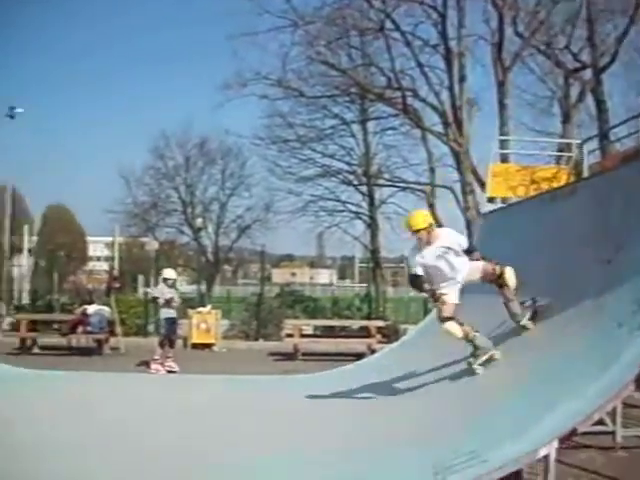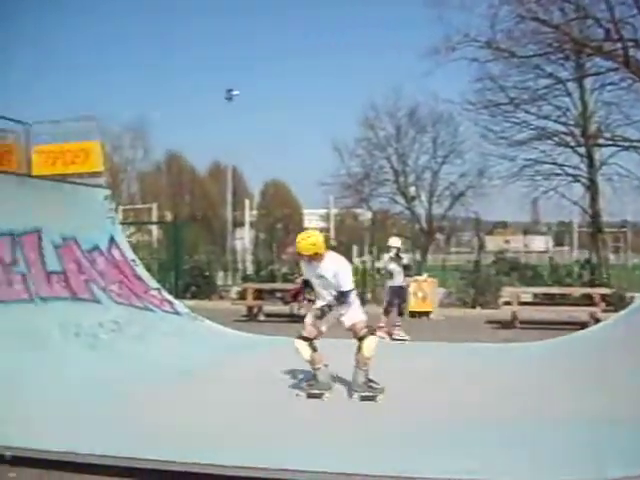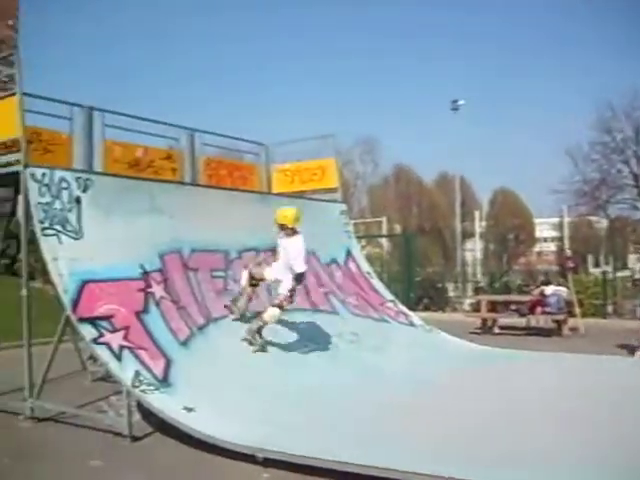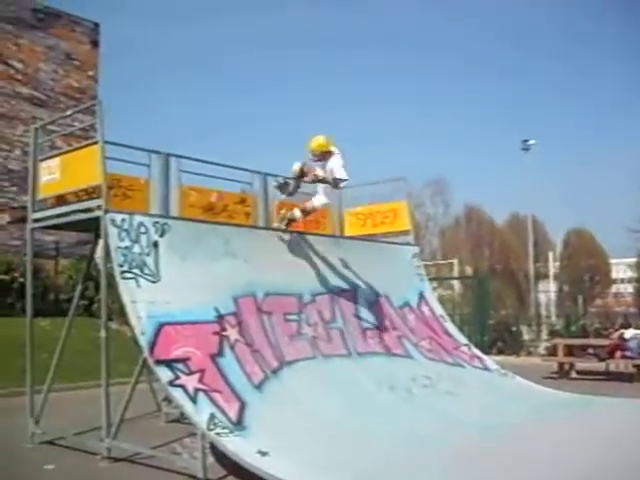
dt=0.5s
person 1, frame 1
left shoulder: (448, 233)
right shoulder: (416, 254)
left elbow: (467, 247)
right elbow: (415, 280)
left wrist: (479, 263)
right wrist: (430, 292)
left hip: (465, 268)
right hip: (446, 284)
left knee: (504, 273)
right knee: (447, 321)
left ankle: (517, 313)
right ankle: (479, 343)
person 1, frame 2
left shoulder: (339, 264)
right shoulder: (306, 262)
left elbow: (345, 295)
left wrist: (326, 308)
left hip: (348, 303)
right hip: (324, 303)
left knee: (368, 337)
right knee: (302, 340)
left ankle: (360, 379)
right ankle: (322, 378)
person 1, frame 3
left shoulder: (297, 247)
right shoulder: (286, 232)
left elbow: (300, 273)
left wrist: (292, 291)
right wrist: (276, 252)
left hip: (288, 278)
right hip: (278, 267)
left knee: (276, 307)
right knee: (249, 273)
left ankle: (255, 329)
person 1, frame 4
left shoulder: (335, 164)
right shoulder: (332, 149)
left elbow: (342, 182)
left wrist: (323, 180)
right wrist: (321, 159)
left hip: (326, 193)
left knee: (304, 209)
right knee: (299, 168)
left ankle: (286, 220)
right ankle: (291, 189)
